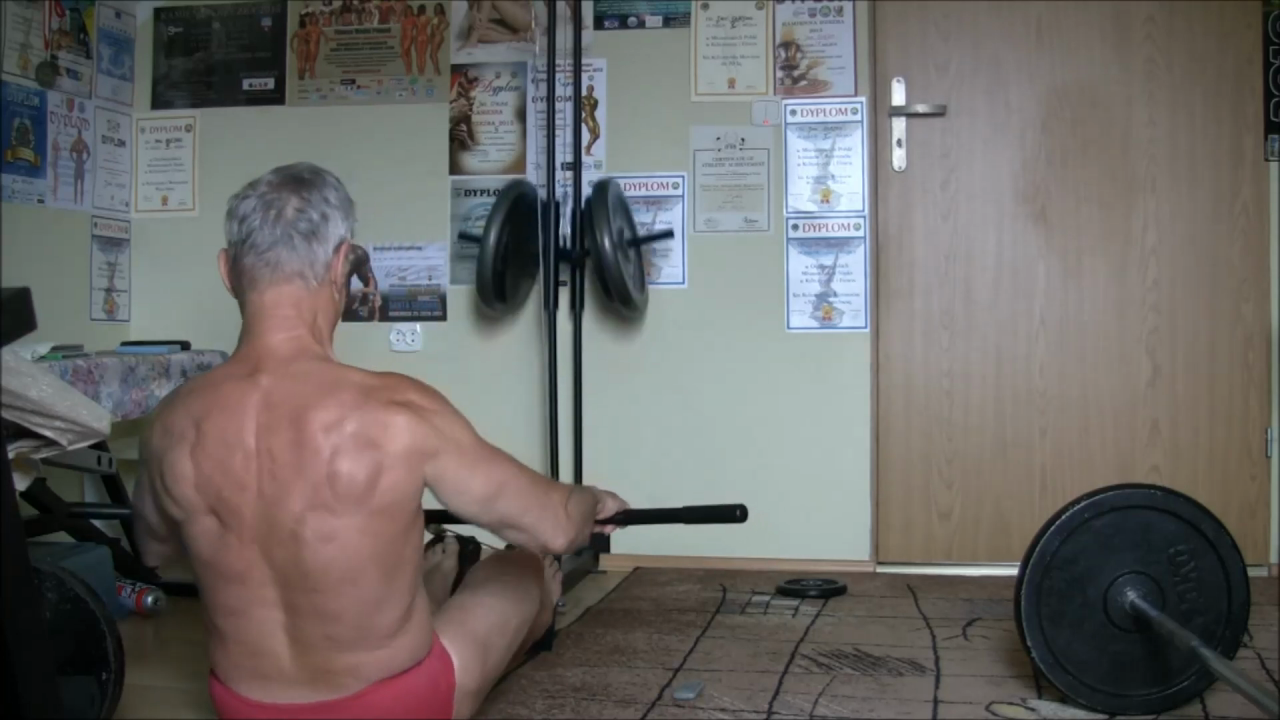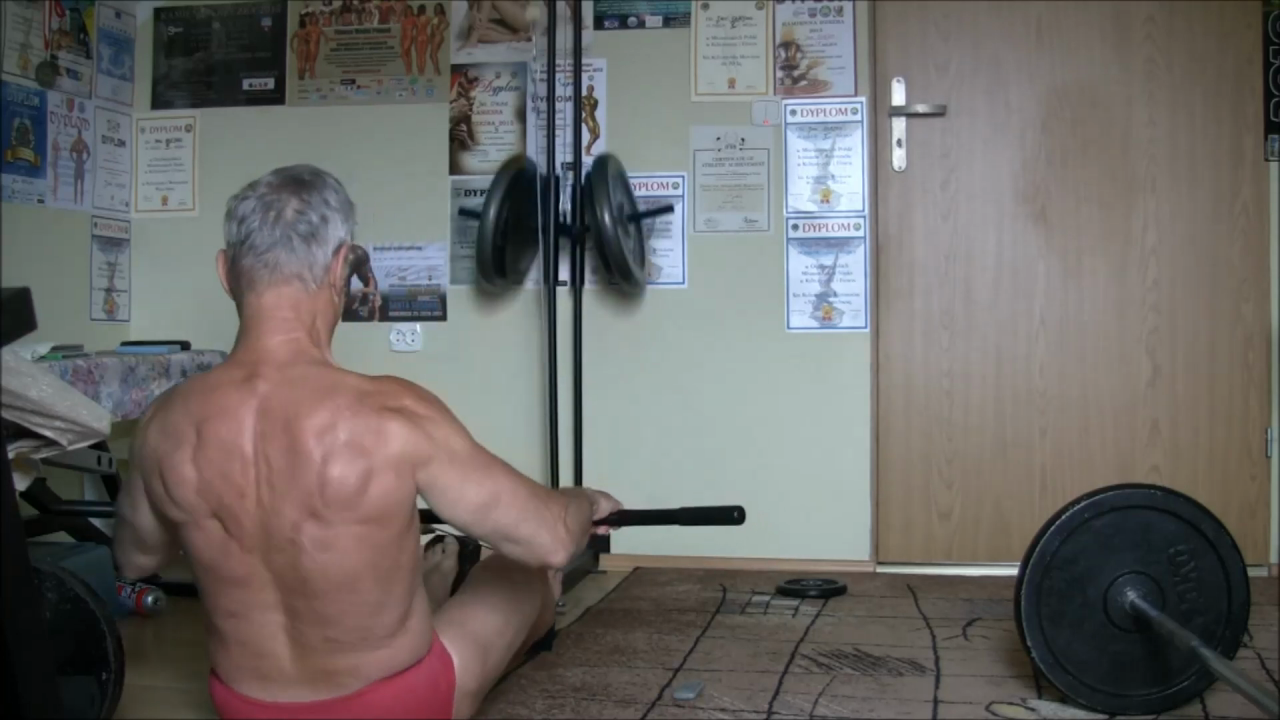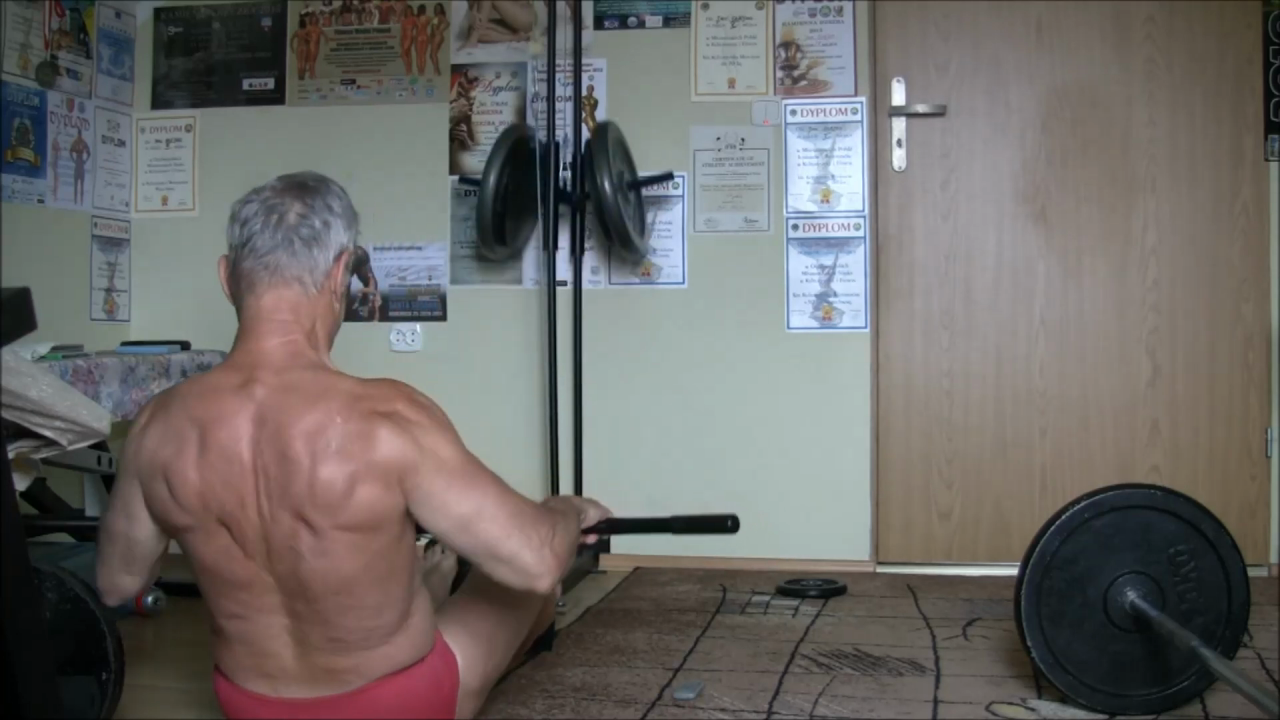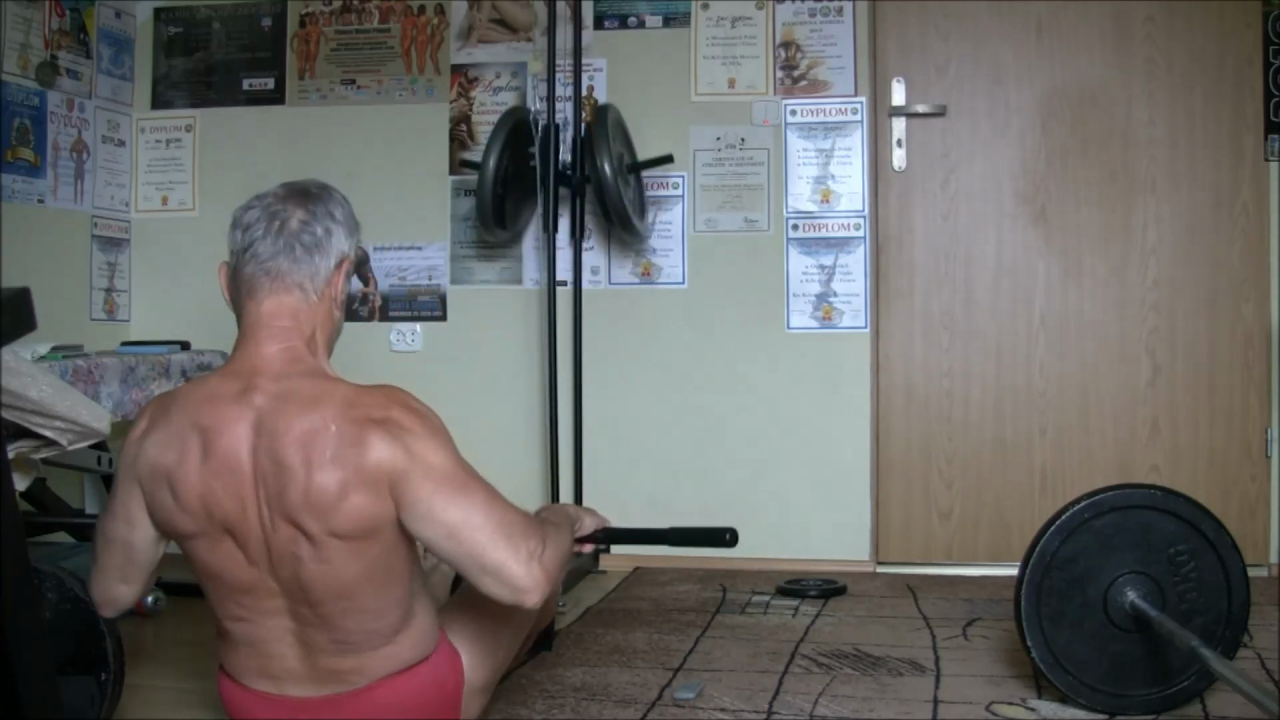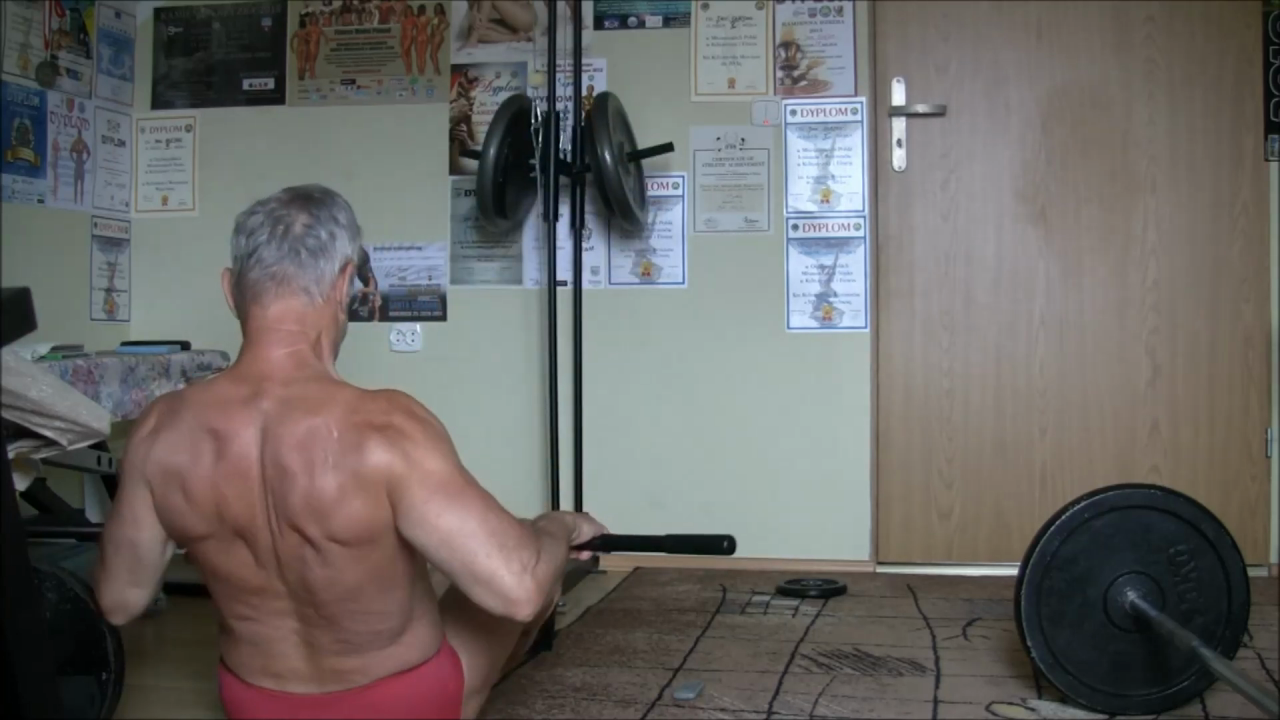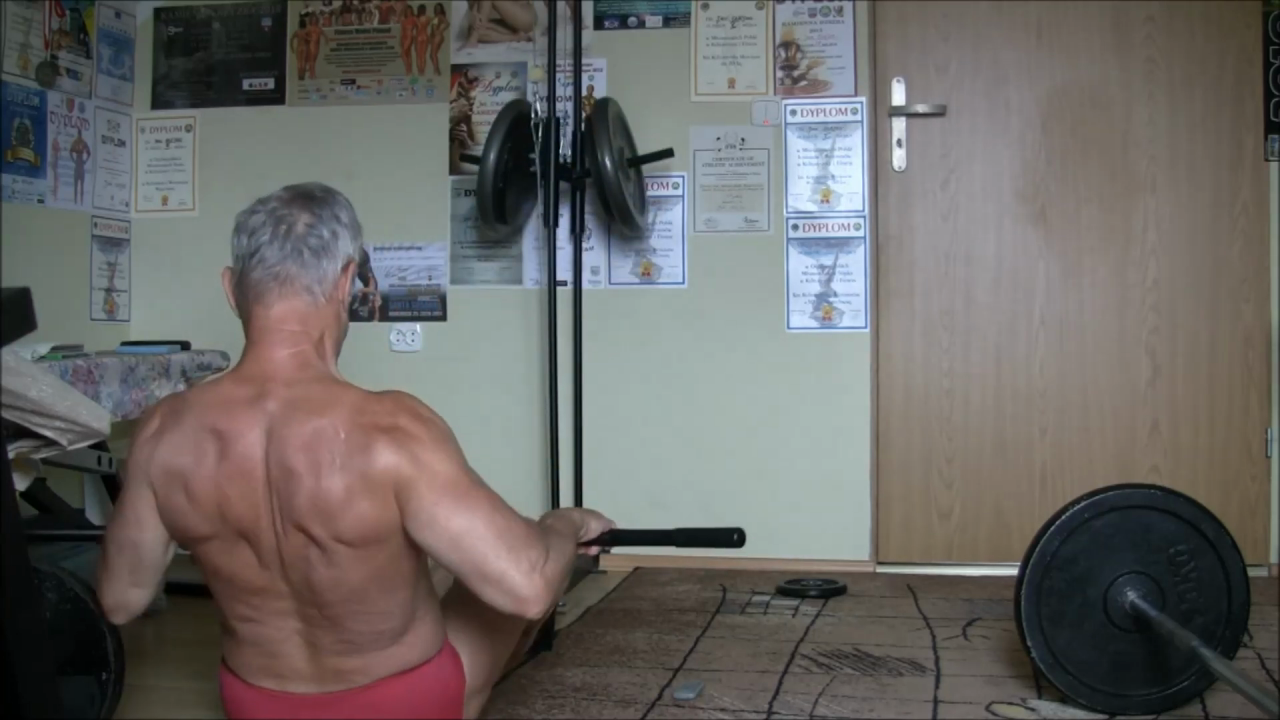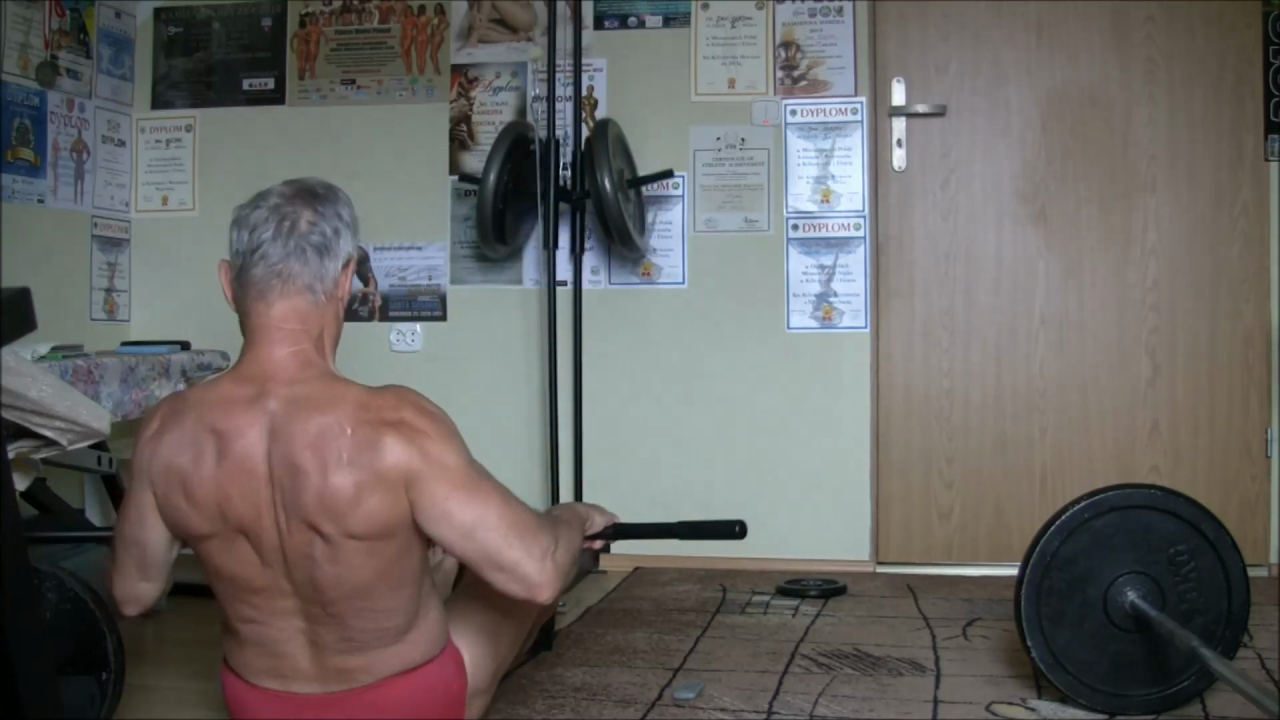
dt=0.1s
person 1, frame 1
left shoulder: (174, 423)
right shoulder: (395, 412)
left elbow: (156, 545)
right elbow: (554, 525)
right wrist: (591, 501)
right knee: (527, 572)
person 1, frame 2
left shoulder: (166, 424)
right shoulder: (389, 416)
left elbow: (135, 559)
right elbow: (551, 540)
right wrist: (586, 503)
right knee: (529, 572)
person 1, frame 3
left shoulder: (160, 425)
right shoulder: (386, 421)
left elbow: (116, 581)
right elbow: (537, 564)
right wrist: (570, 512)
right knee: (529, 578)
person 1, frame 4
left shoulder: (159, 430)
right shoulder: (381, 426)
left elbow: (111, 592)
right elbow: (527, 575)
right wrist: (566, 520)
right knee: (524, 583)
person 1, frame 5
left shoulder: (163, 431)
right shoulder: (383, 432)
left elbow: (118, 599)
right elbow: (518, 589)
right wrist: (559, 528)
right knee: (529, 574)
person 1, frame 6
left shoulder: (167, 432)
right shoulder: (390, 433)
left elbow: (120, 599)
right elbow: (527, 588)
right wrist: (567, 525)
right knee: (535, 571)
person 1, frame 7
left shoulder: (168, 433)
right shoulder: (391, 428)
left elbow: (133, 593)
right elbow: (537, 574)
right wrist: (574, 519)
right knee: (529, 565)
